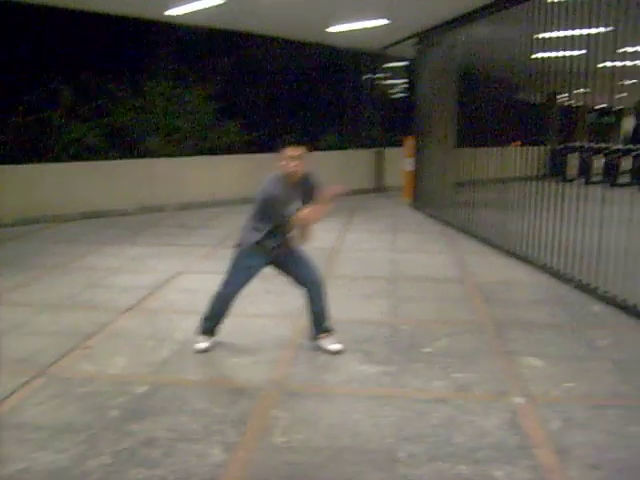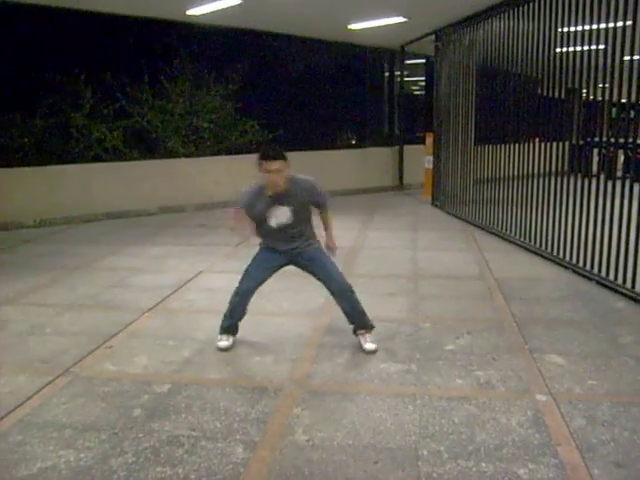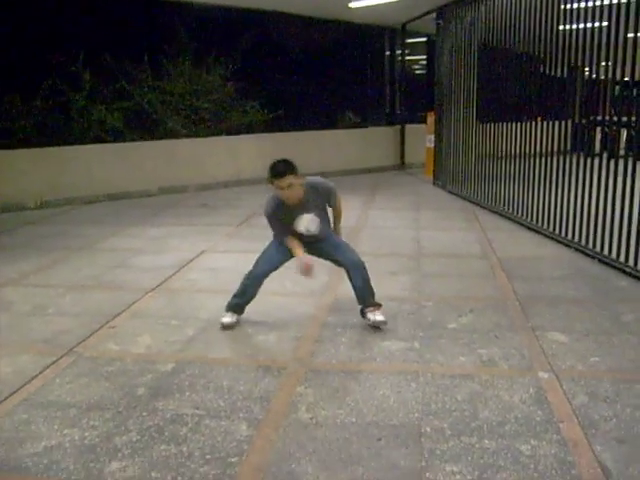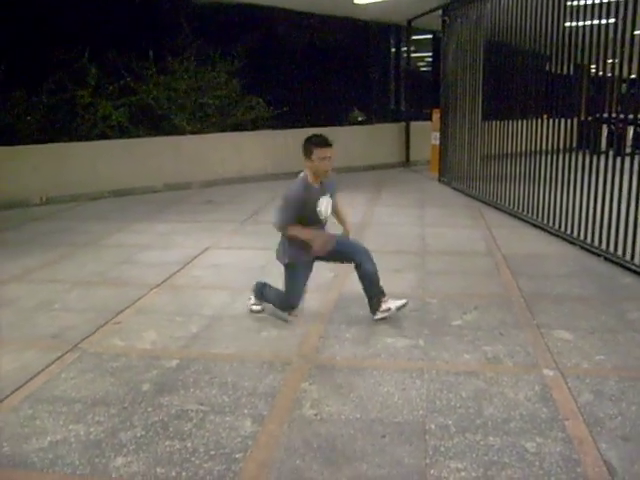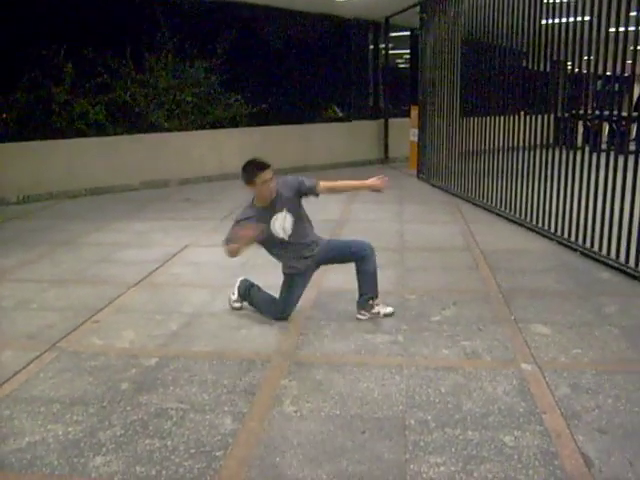
dt=0.5s
person 1, frame 1
left shoulder: (307, 179)
right shoulder: (273, 190)
left elbow: (314, 207)
right elbow: (298, 219)
left wrist: (301, 233)
right wrist: (325, 200)
left hip: (283, 245)
right hip: (255, 247)
left knee: (314, 282)
right knee: (227, 291)
left ankle: (321, 332)
right ankle: (206, 332)
person 1, frame 2
left shoulder: (305, 185)
right shoulder: (252, 196)
left elbow: (323, 206)
right elbow: (246, 224)
left wrist: (329, 234)
right wrist: (243, 221)
left hip: (306, 247)
right hip: (272, 249)
left knee: (339, 285)
right knee: (244, 288)
left ankle: (363, 329)
right ankle: (228, 331)
person 1, frame 3
left shoulder: (317, 186)
right shoulder: (272, 208)
left elbow: (335, 200)
right elbow: (288, 237)
left wrist: (337, 226)
right wrist: (301, 256)
left hip: (322, 237)
right hip: (290, 240)
left knee: (355, 263)
right knee: (257, 272)
left ankle: (370, 308)
right ankle: (234, 310)
person 1, frame 4
left shoulder: (327, 178)
right shoulder: (297, 191)
right elbow: (282, 226)
left wrist: (345, 226)
right wrist: (312, 236)
left hip: (322, 239)
right hip: (297, 250)
left knee: (361, 254)
right knee: (289, 305)
left ankle: (380, 305)
right ankle: (260, 291)
person 1, frame 5
left shoulder: (288, 187)
right shoulder: (246, 219)
left elbow: (325, 186)
right elbow: (232, 251)
left wrist: (366, 184)
right wrist: (244, 240)
left hip: (316, 247)
right hip: (296, 264)
left knee: (364, 249)
right knee: (280, 314)
left ankle: (366, 306)
right ankle: (244, 289)
